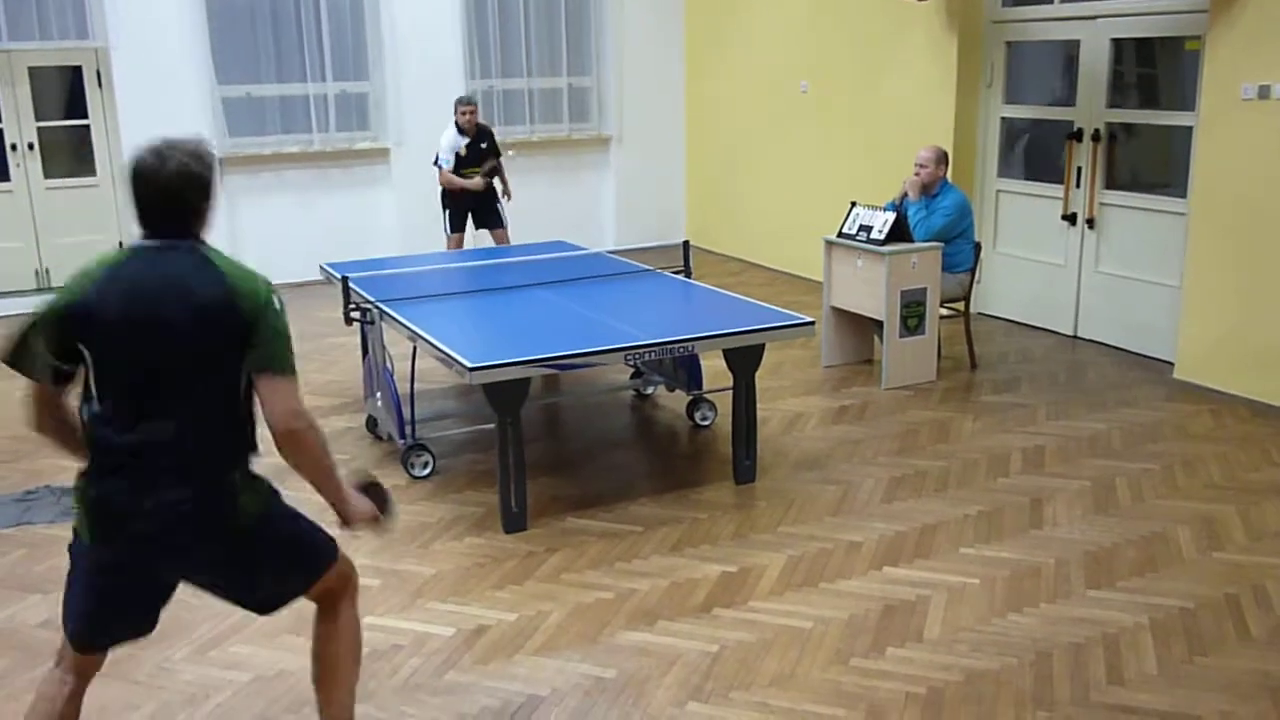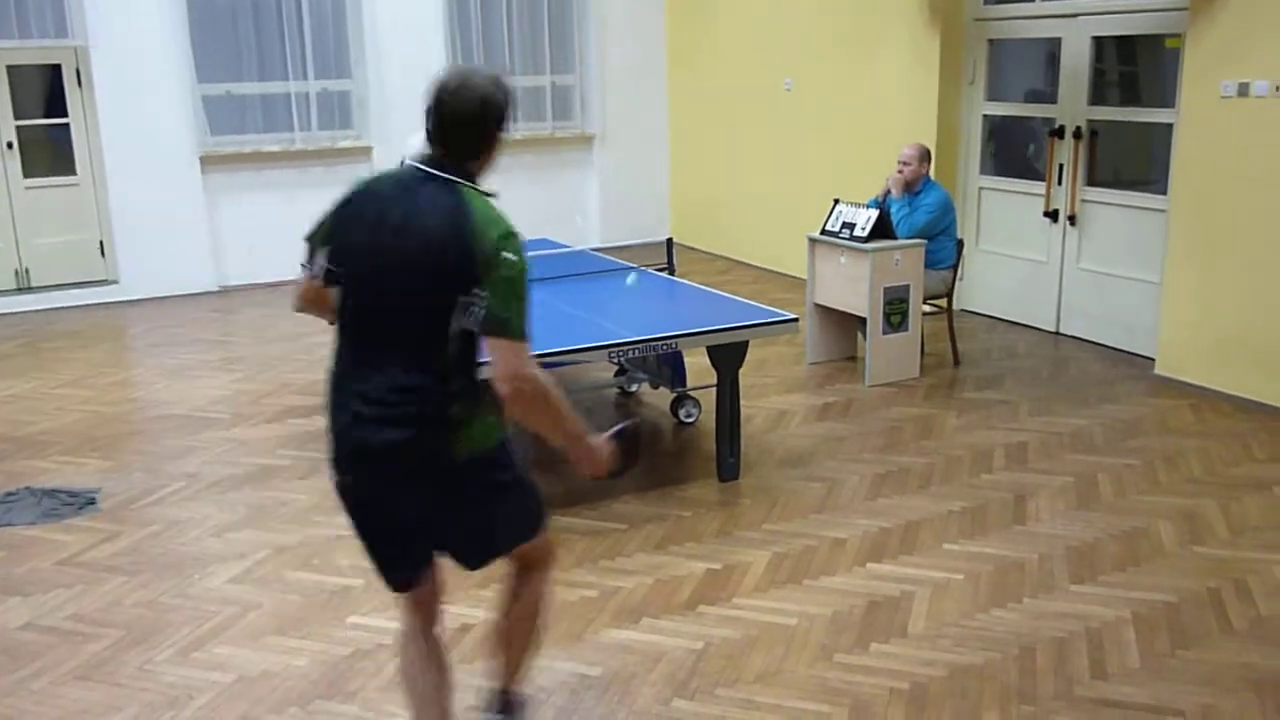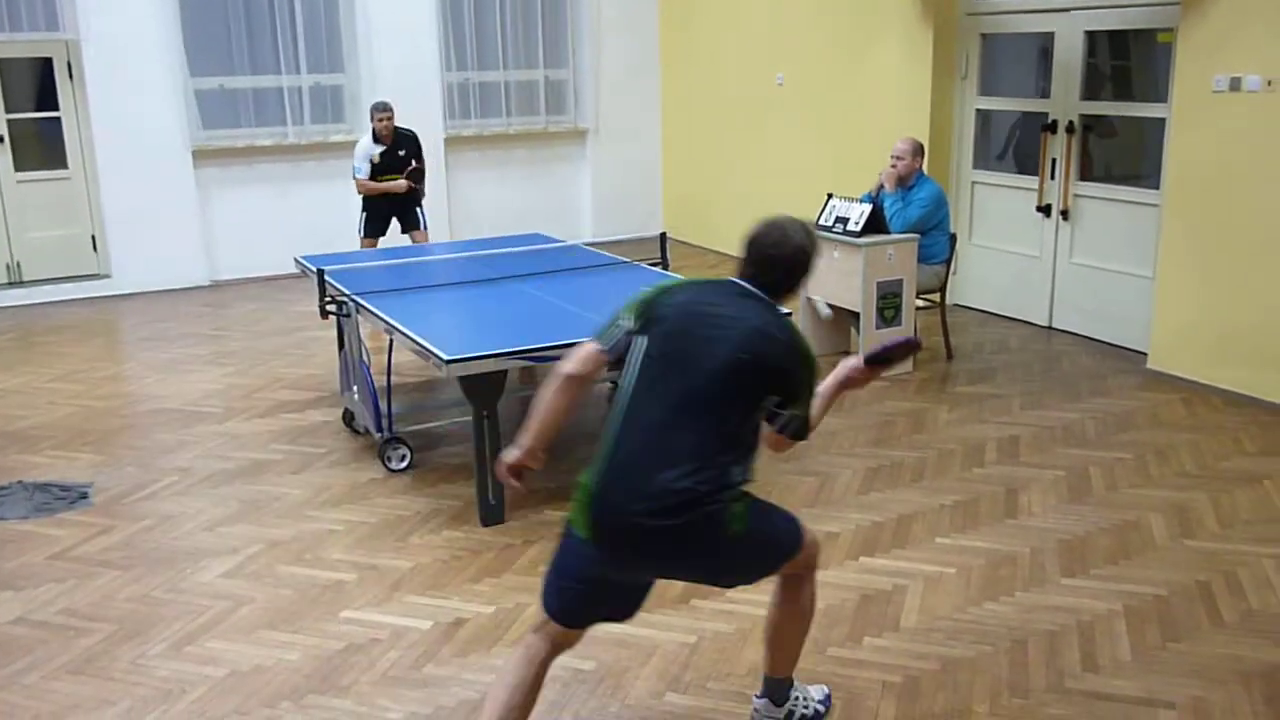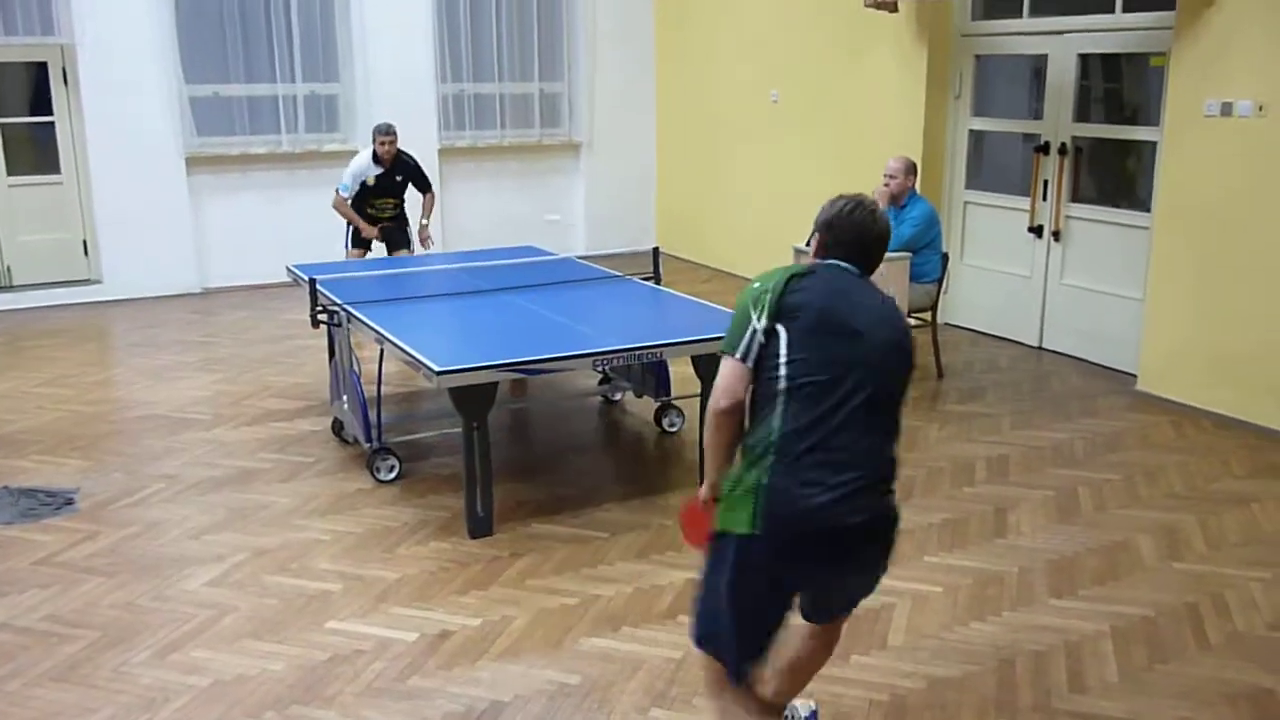
dt=0.4s
person 1, frame 1
left shoulder: (86, 292)
right shoulder: (248, 292)
left elbow: (45, 411)
right elbow: (288, 425)
right wrist: (343, 500)
left hip: (113, 515)
right hip: (221, 508)
left knee: (74, 664)
right knee: (339, 588)
person 1, frame 2
left shoulder: (360, 200)
right shoulder: (490, 233)
left elbow: (314, 299)
right elbow: (515, 382)
right wrist: (585, 447)
left hip: (357, 444)
right hip: (445, 443)
left knee: (419, 613)
right knee: (534, 556)
person 1, frame 3
left shoulder: (667, 297)
right shoulder: (787, 349)
left elbow: (574, 373)
right elbow: (783, 438)
left wrist: (524, 446)
right wrist: (837, 381)
left hip: (607, 512)
right hip: (697, 521)
left knee: (545, 638)
right knee: (802, 556)
person 1, frame 4
left shoulder: (779, 286)
right shoulder: (894, 323)
left elbow: (726, 402)
left wrist: (713, 485)
left hip: (770, 509)
right hip: (862, 520)
right knee: (825, 614)
